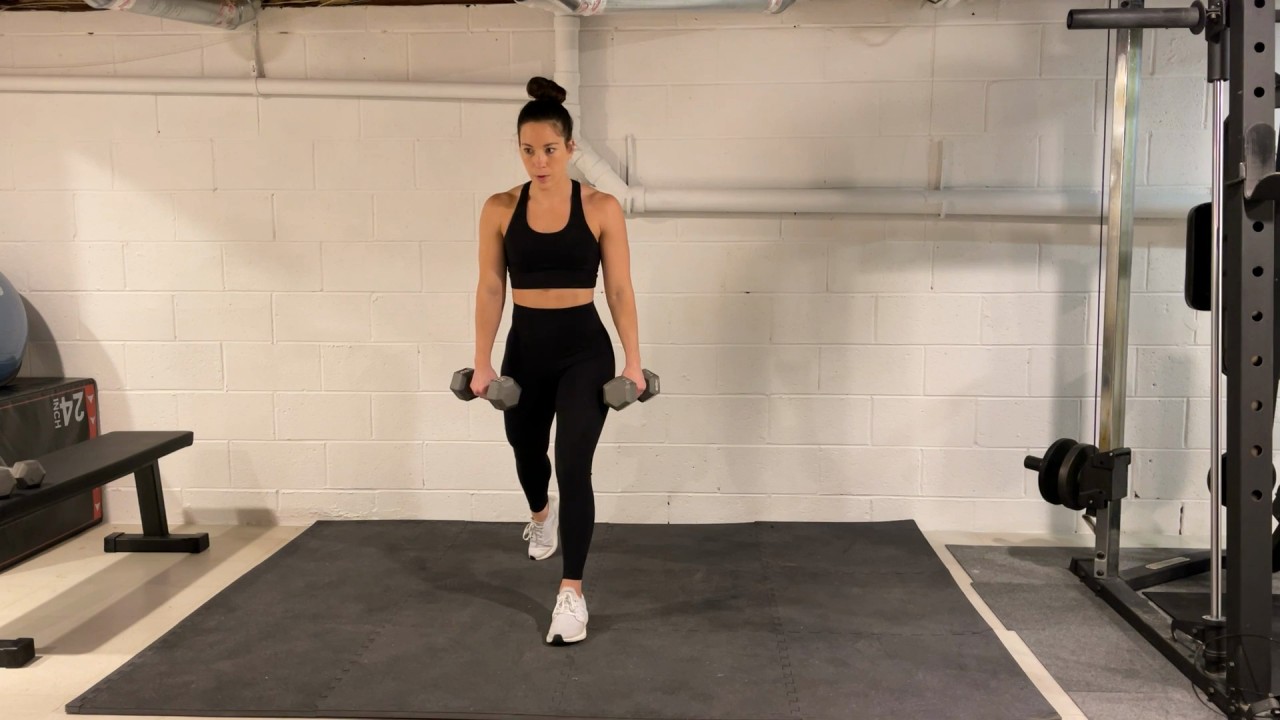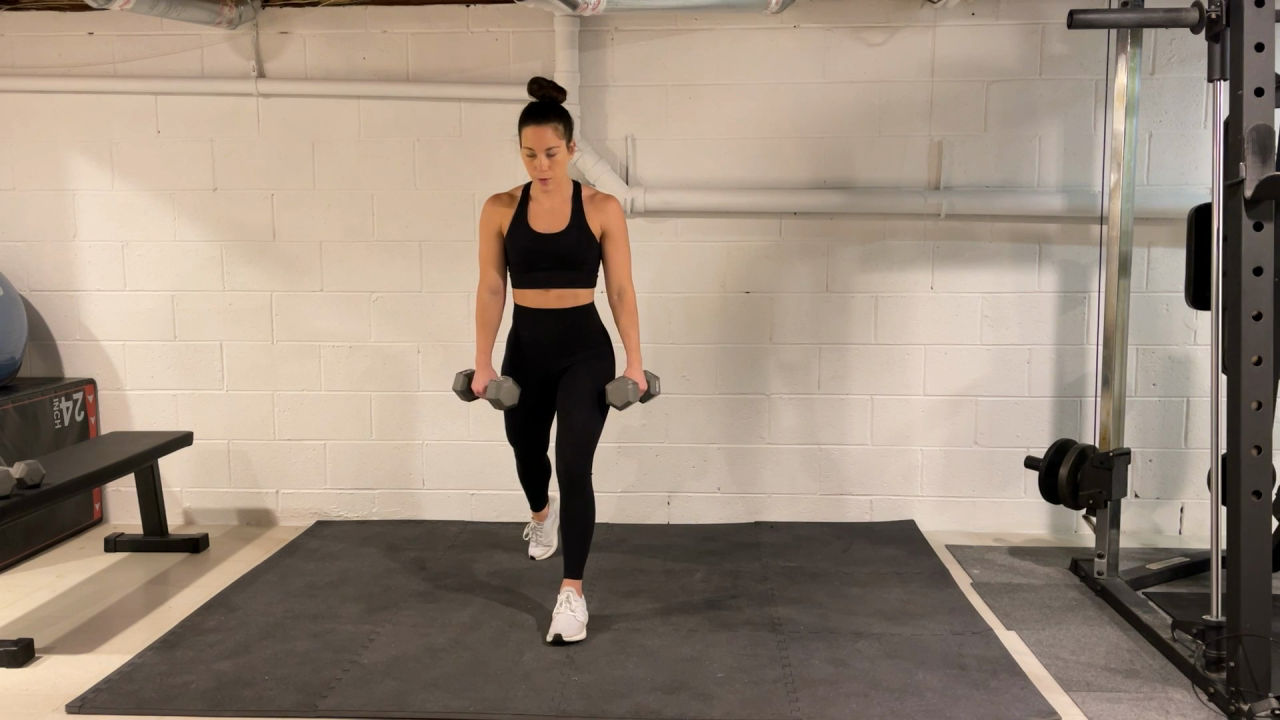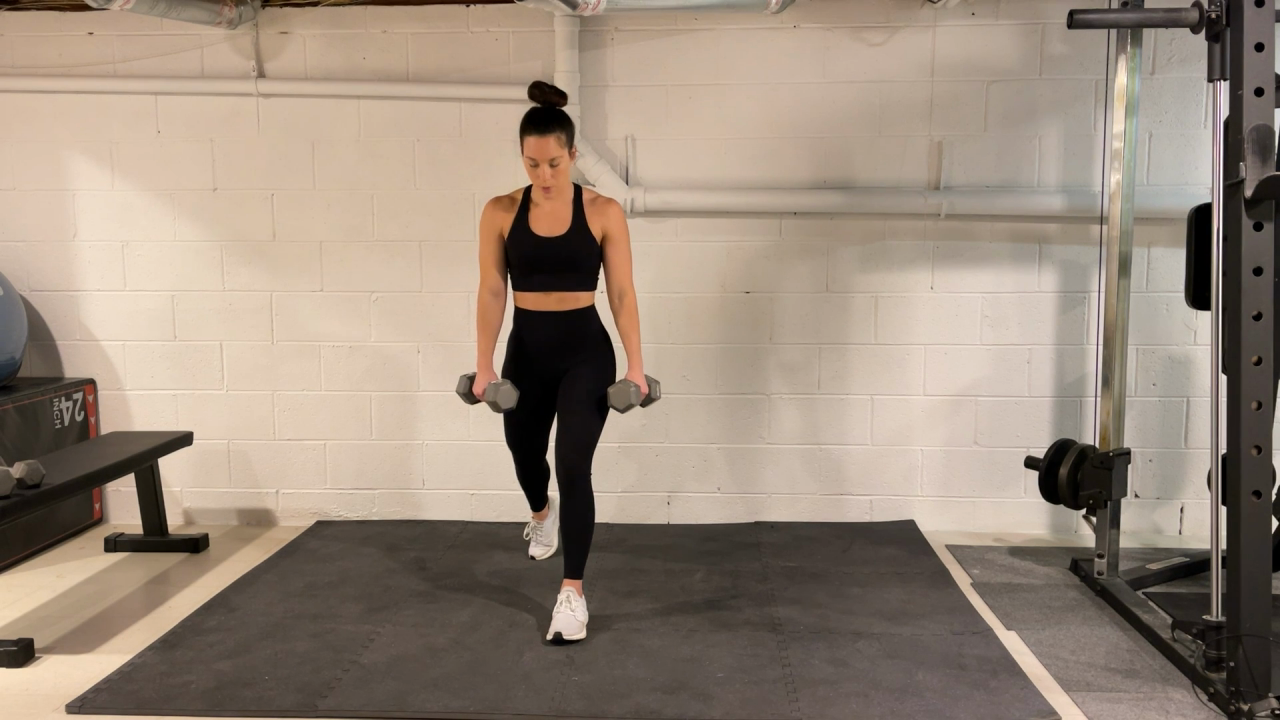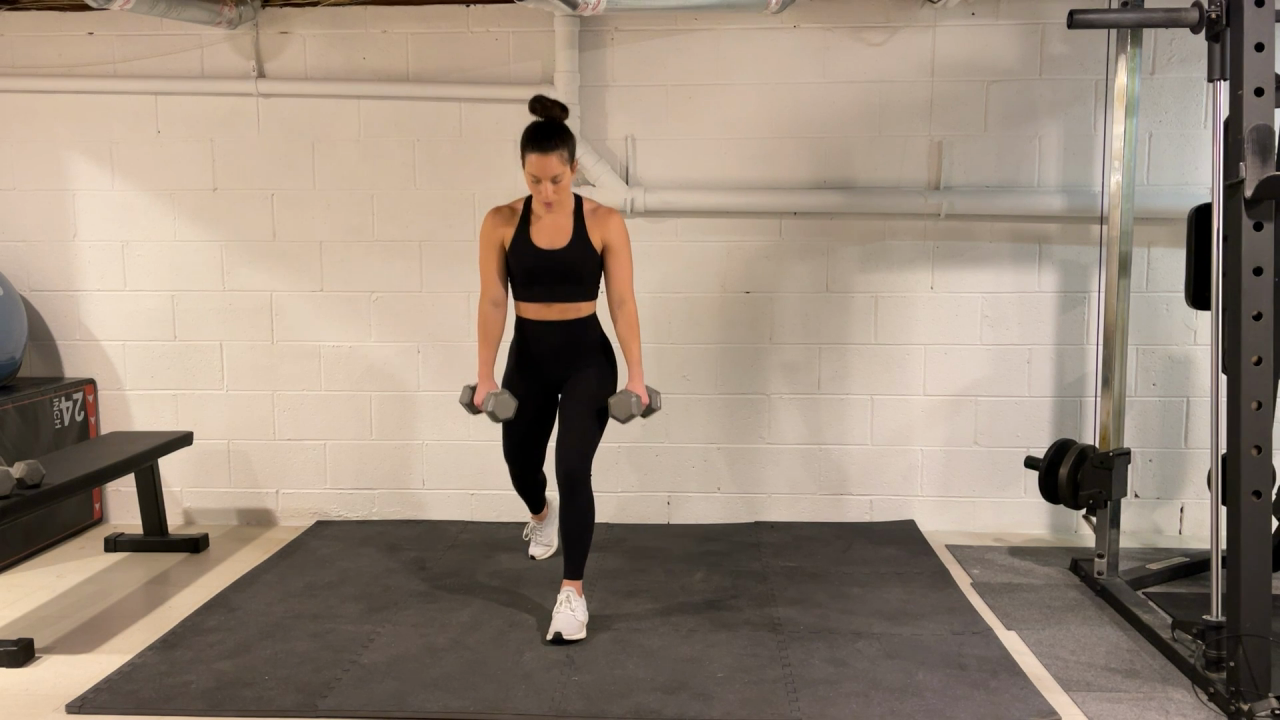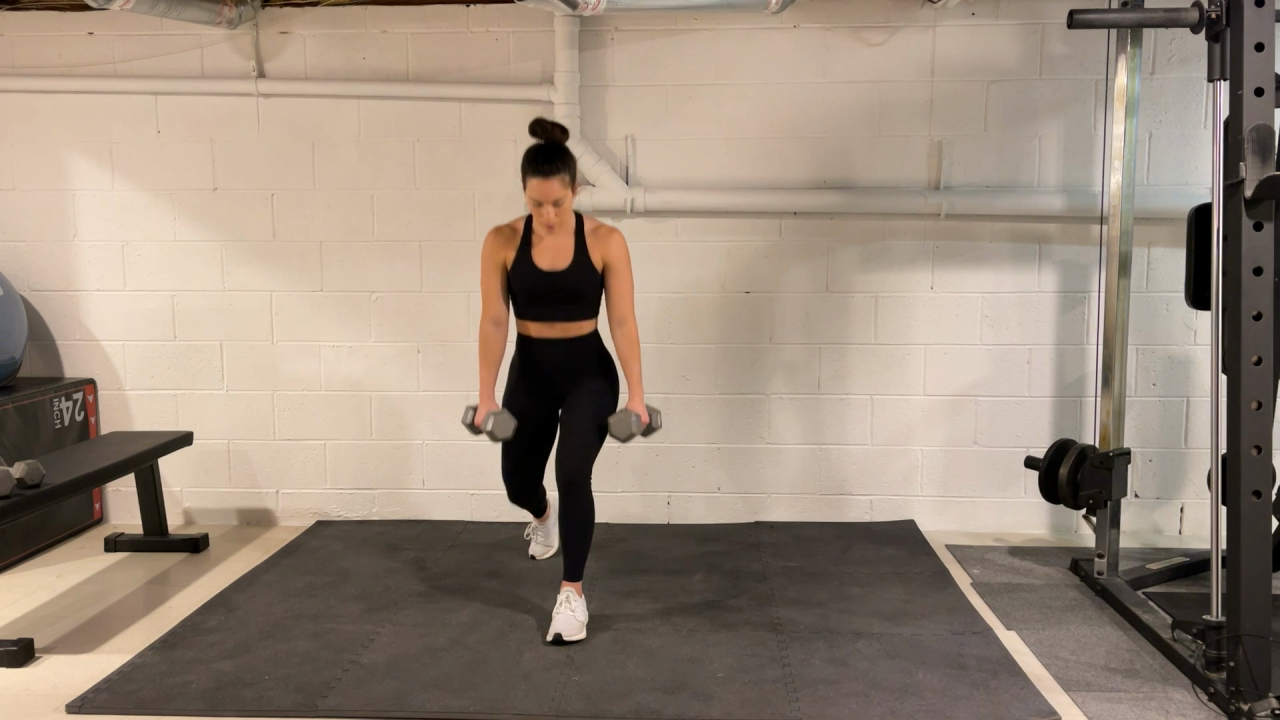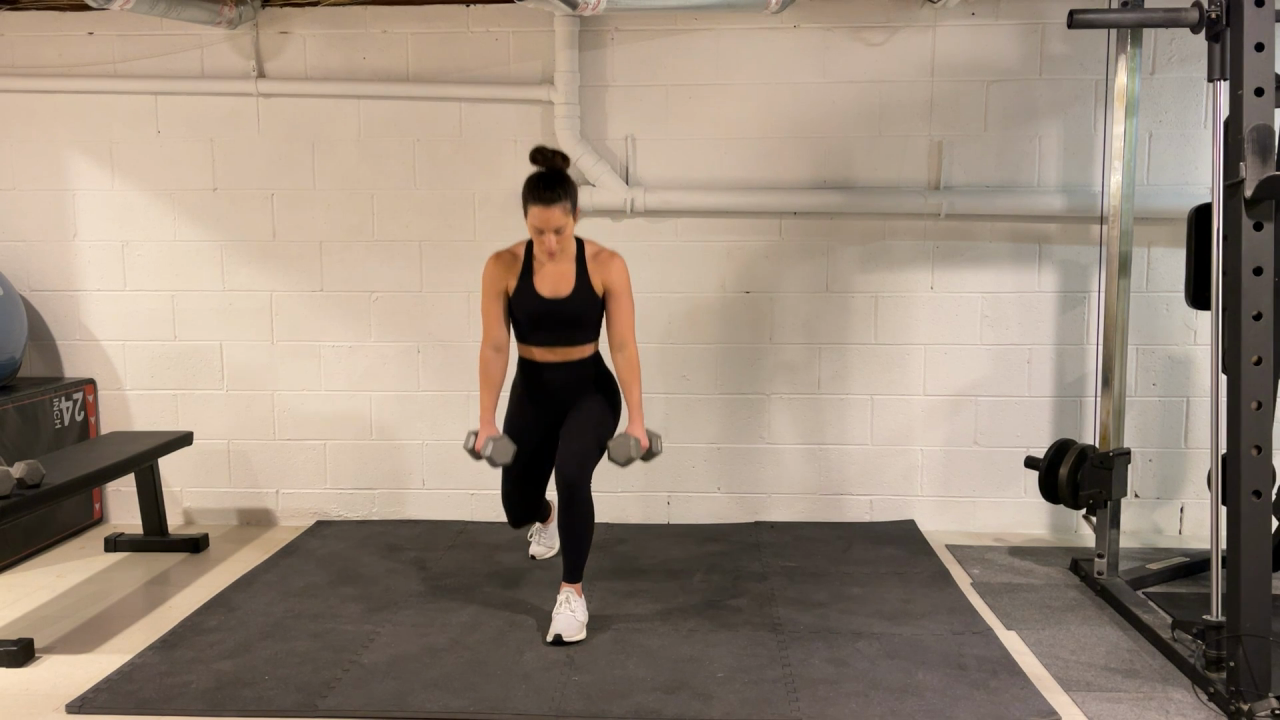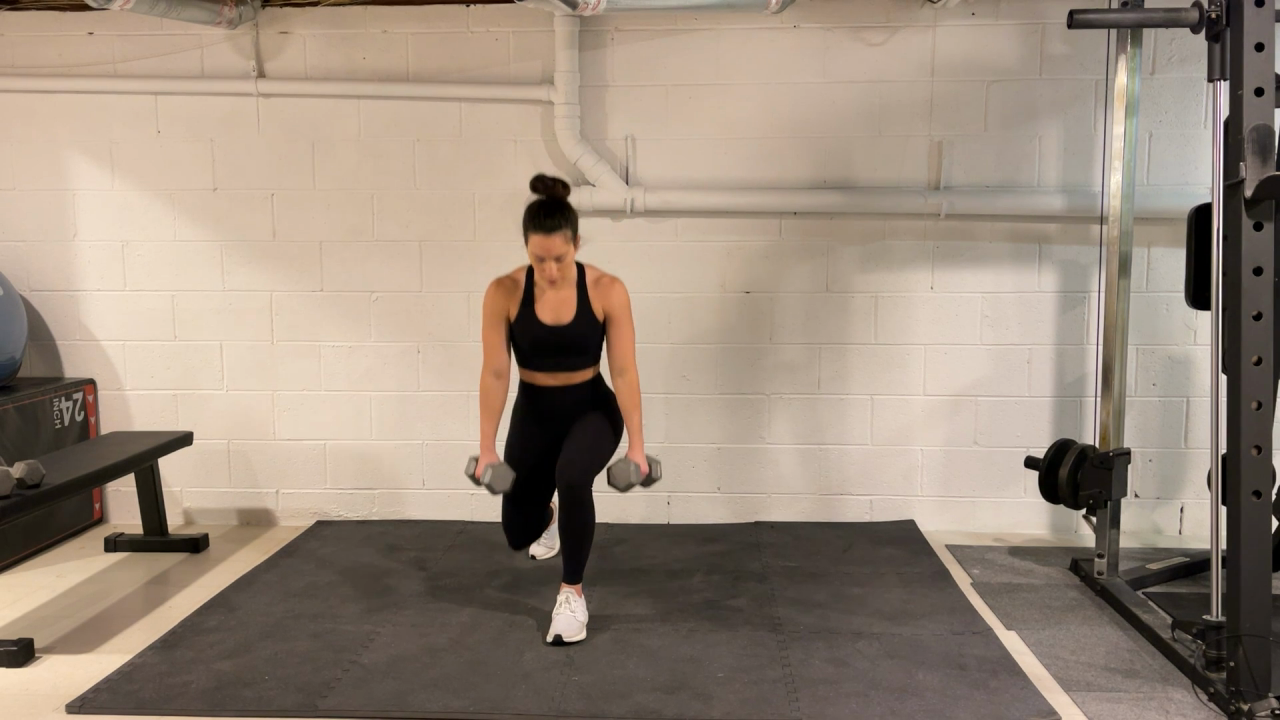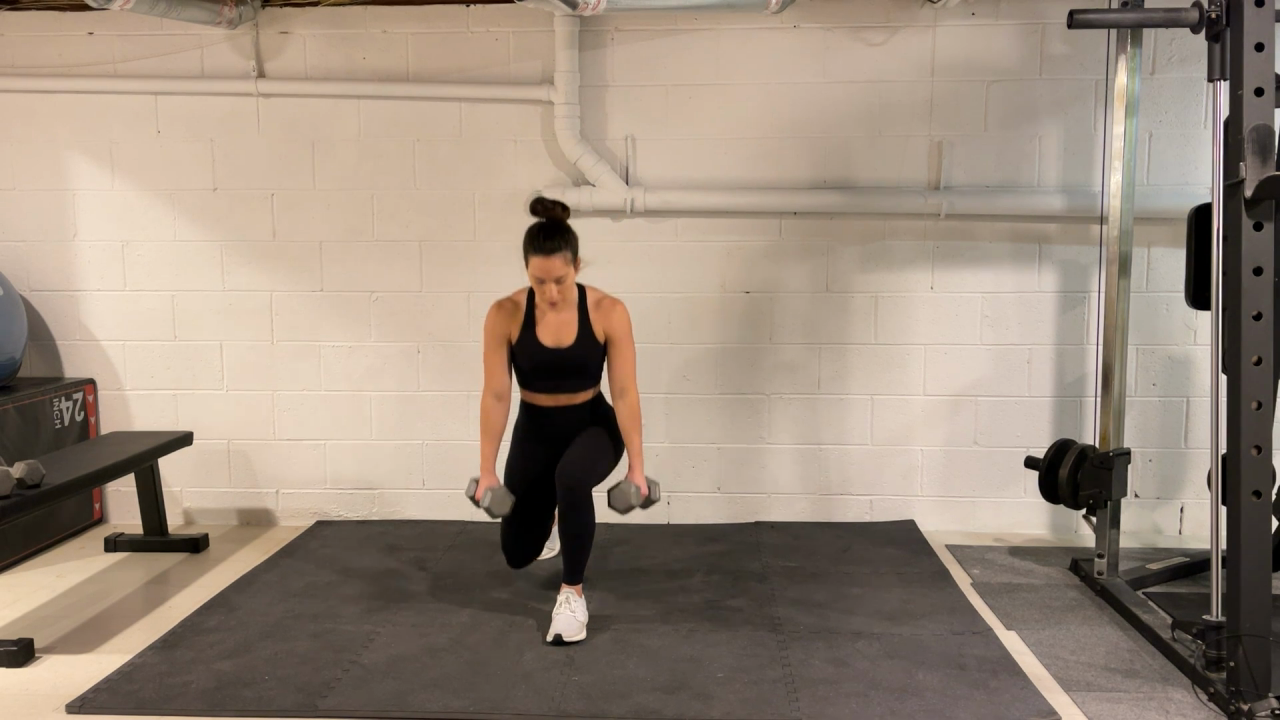
dt=0.1s
person 1, frame 1
left shoulder: (601, 208)
right shoulder: (500, 209)
left elbow: (619, 289)
right elbow: (490, 289)
left wrist: (633, 360)
right wrist: (482, 361)
left hip: (584, 350)
right hip: (524, 350)
left knee: (574, 467)
right knee: (526, 451)
left ankle: (572, 593)
right ankle: (541, 514)
person 1, frame 2
left shoulder: (602, 208)
right shoulder: (500, 208)
left elbow: (620, 288)
right elbow: (490, 289)
left wrist: (634, 360)
right wrist: (482, 361)
left hip: (585, 350)
right hip: (525, 349)
left knee: (574, 467)
right knee: (526, 450)
left ankle: (572, 593)
right ankle: (541, 514)
person 1, frame 3
left shoulder: (604, 212)
right shoulder: (500, 211)
left elbow: (622, 293)
right elbow: (491, 292)
left wrist: (635, 364)
right wrist: (484, 365)
left hip: (586, 351)
right hip: (526, 352)
left knee: (573, 466)
right knee: (523, 453)
left ankle: (573, 592)
right ankle: (541, 513)
person 1, frame 4
left shoulder: (605, 222)
right shoulder: (501, 221)
left elbow: (622, 303)
right elbow: (492, 302)
left wrist: (635, 375)
right wrist: (485, 375)
left hip: (587, 358)
right hip: (528, 359)
left knee: (573, 468)
right knee: (520, 462)
left ankle: (573, 592)
right ankle: (541, 514)
person 1, frame 5
left shoulder: (606, 241)
right shoulder: (502, 242)
left elbow: (623, 322)
right elbow: (493, 321)
left wrist: (636, 393)
right wrist: (486, 394)
left hip: (588, 371)
right hip: (530, 372)
left knee: (572, 470)
right knee: (517, 483)
left ankle: (572, 592)
right ankle: (544, 515)
person 1, frame 6
left shoulder: (607, 265)
right shoulder: (503, 266)
left elbow: (623, 346)
right elbow: (494, 347)
left wrist: (635, 417)
right wrist: (487, 419)
left hip: (590, 390)
right hip: (532, 392)
left knee: (573, 474)
right knee: (516, 505)
left ankle: (572, 593)
right ankle: (546, 515)
person 1, frame 7
left shoulder: (608, 291)
right shoulder: (504, 293)
left elbow: (624, 372)
right elbow: (495, 374)
left wrist: (636, 443)
right wrist: (487, 446)
left hip: (591, 409)
right hip: (533, 412)
left knee: (573, 476)
right knee: (517, 532)
left ankle: (572, 593)
right ankle: (548, 517)
person 1, frame 8
left shoulder: (609, 312)
right shoulder: (505, 314)
left elbow: (625, 393)
right elbow: (496, 395)
left wrist: (636, 465)
right wrist: (487, 469)
left hip: (592, 424)
right hip: (534, 430)
left knee: (572, 479)
right knee: (517, 552)
left ankle: (572, 594)
right ankle: (549, 521)
